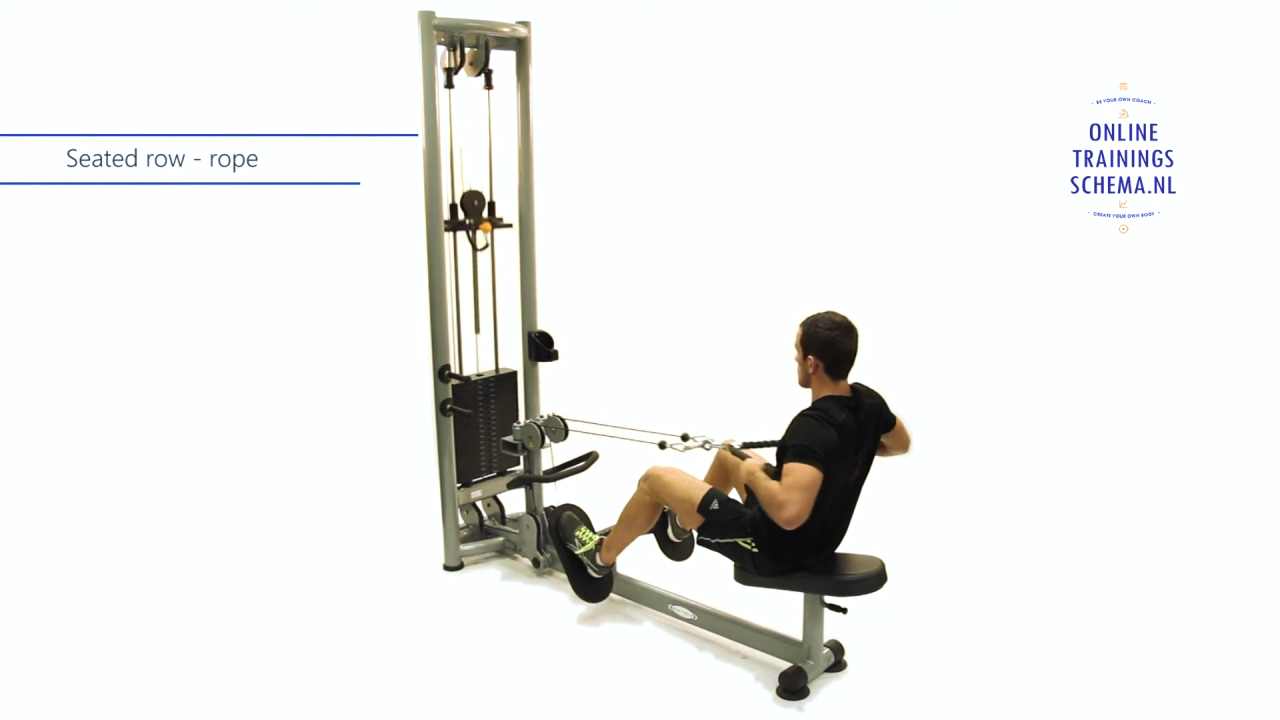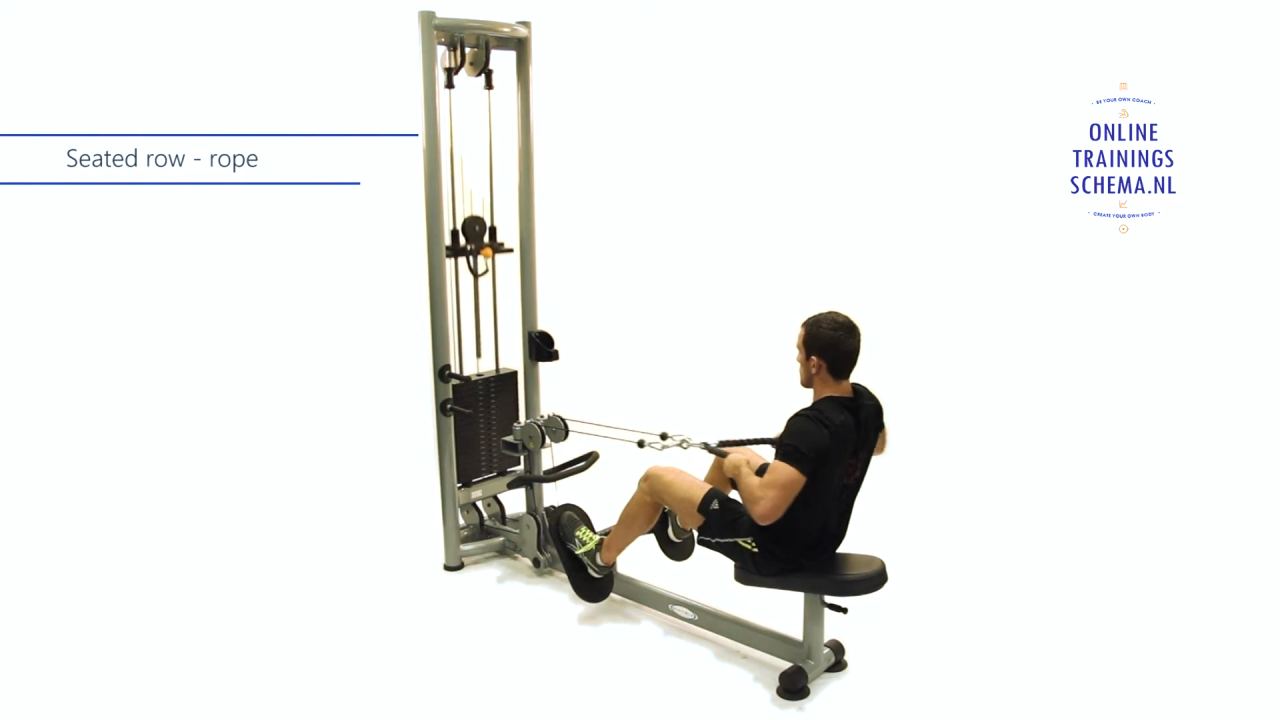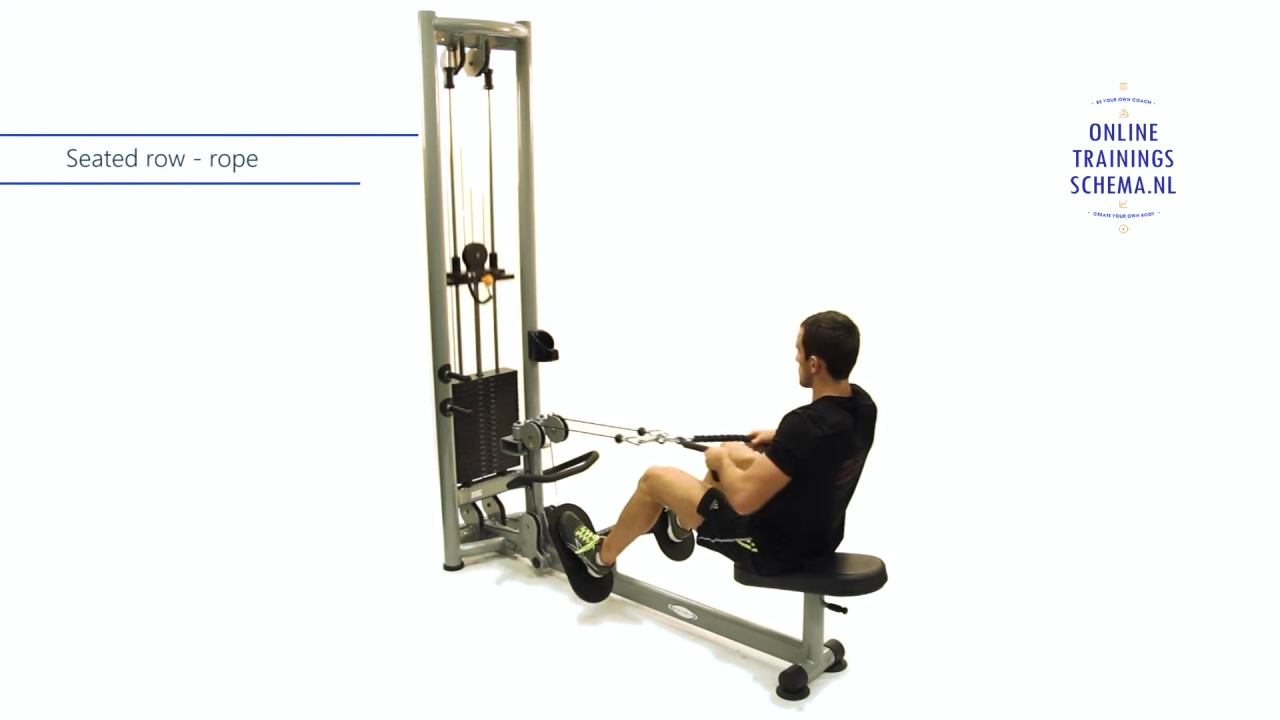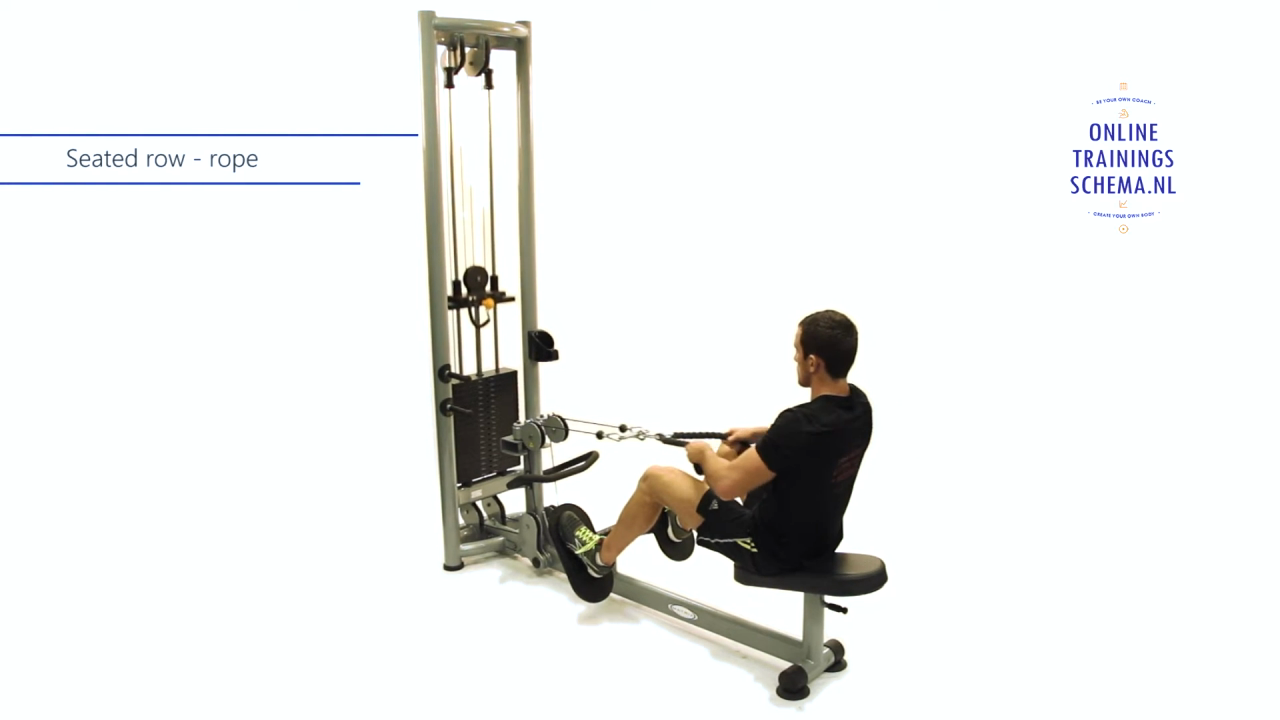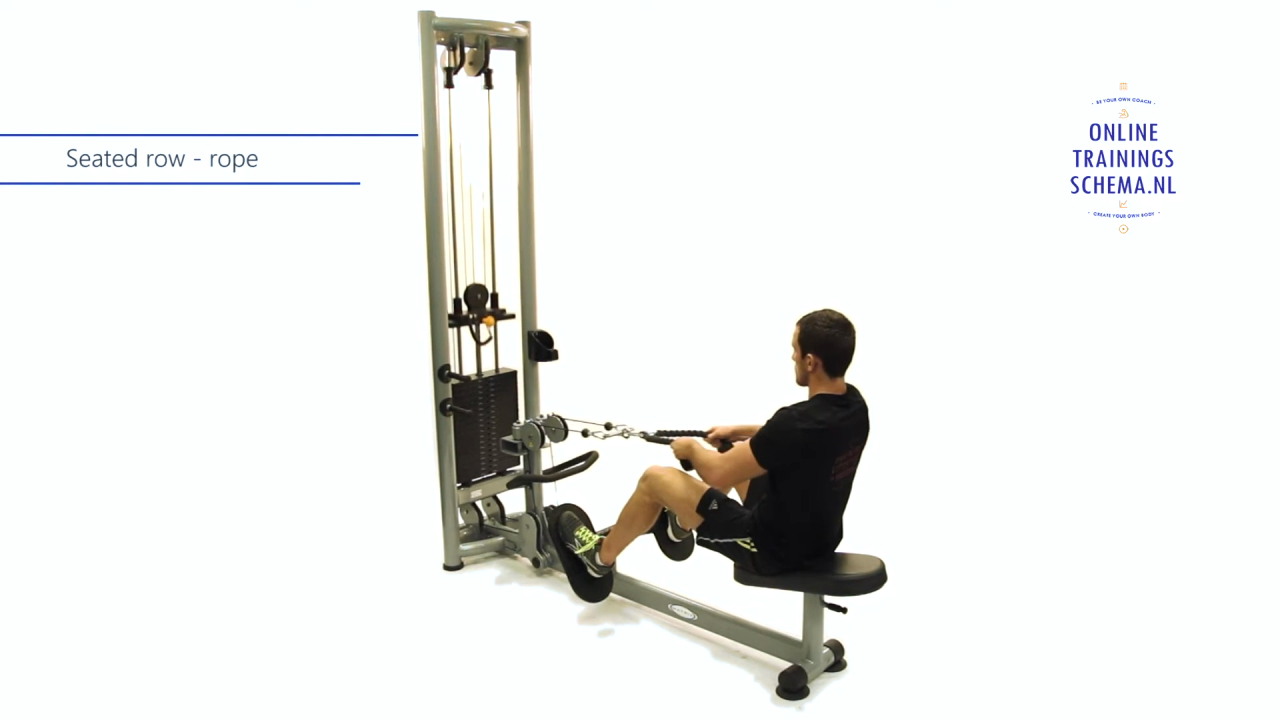
dt=0.2s
person 1, frame 1
left shoulder: (813, 426)
right shoulder: (868, 402)
left elbow: (789, 512)
right elbow: (901, 444)
left wrist: (754, 475)
left hip: (774, 547)
right hip: (820, 538)
left knee: (655, 479)
right knee: (729, 451)
left ankle: (603, 556)
right ankle: (682, 521)
person 1, frame 2
left shoulder: (810, 426)
right shoulder: (866, 404)
left elbow: (764, 508)
right elbow: (878, 445)
left wrist: (740, 470)
left hip: (775, 547)
right hip: (820, 537)
left knee: (655, 479)
right knee: (729, 451)
left ankle: (602, 556)
right ankle: (683, 520)
person 1, frame 3
left shoulder: (806, 425)
right shoulder: (862, 405)
left elbow: (742, 498)
left wrist: (720, 462)
right wrist: (779, 439)
left hip: (773, 547)
right hip: (818, 537)
left knee: (654, 479)
right knee: (730, 450)
left ankle: (602, 555)
right ankle: (681, 521)
person 1, frame 4
left shoulder: (802, 423)
right shoulder: (858, 405)
left elbow: (726, 485)
left wrist: (702, 453)
right wrist: (760, 434)
left hip: (772, 547)
right hip: (819, 539)
left knee: (654, 479)
right knee: (731, 451)
left ankle: (601, 556)
right ankle: (681, 521)
person 1, frame 5
left shoulder: (799, 421)
right shoulder: (853, 404)
left elbow: (718, 474)
left wrist: (691, 448)
right wrist: (741, 432)
left hip: (771, 546)
right hip: (819, 539)
left knee: (654, 479)
right knee: (732, 452)
left ankle: (601, 556)
right ankle: (680, 521)
